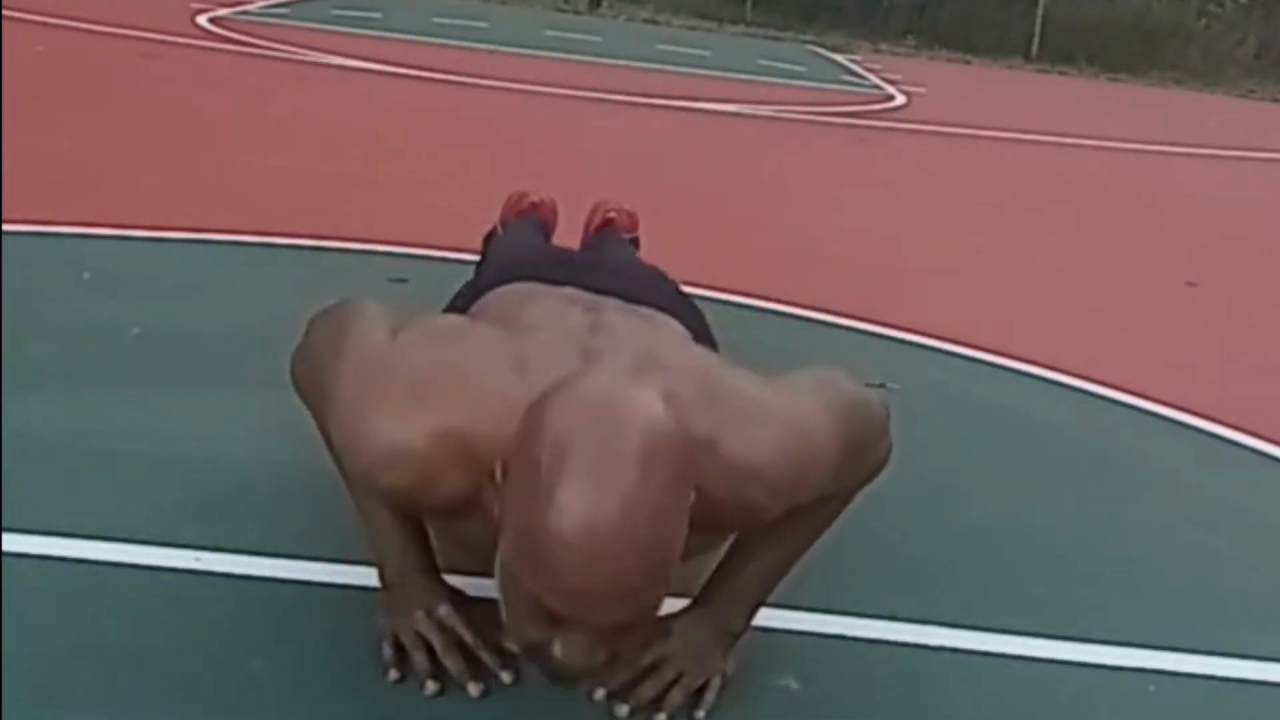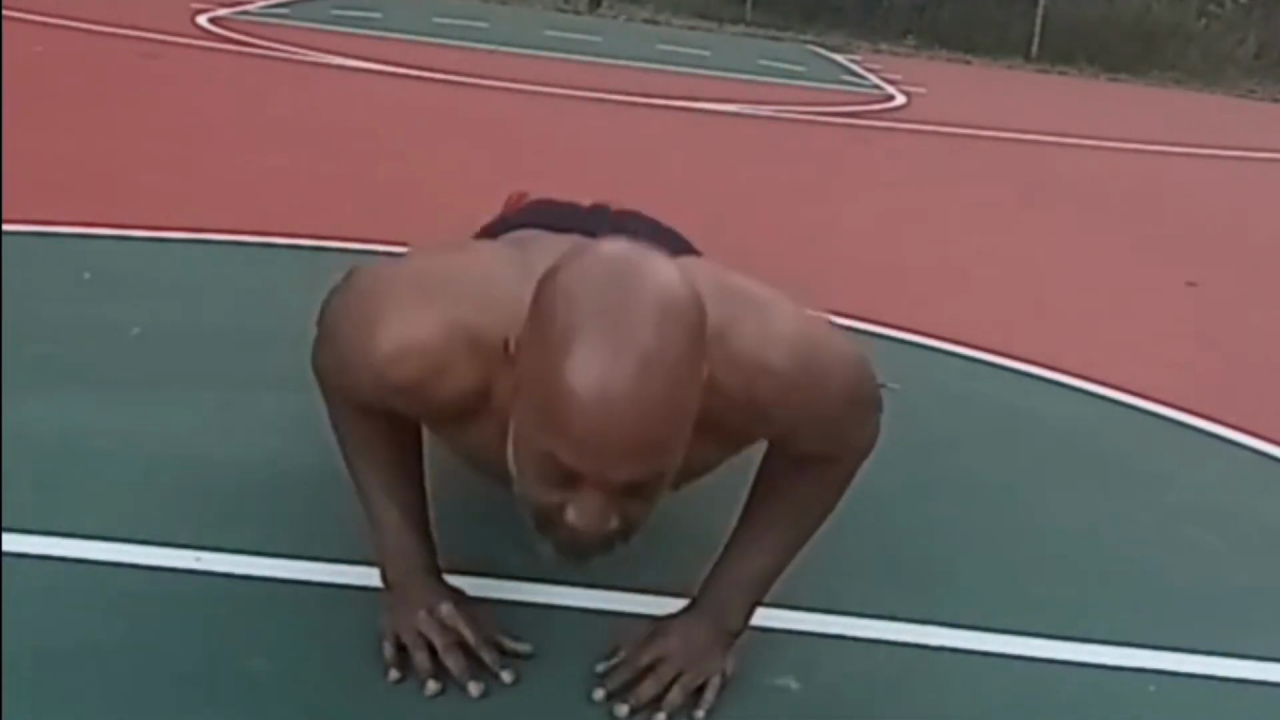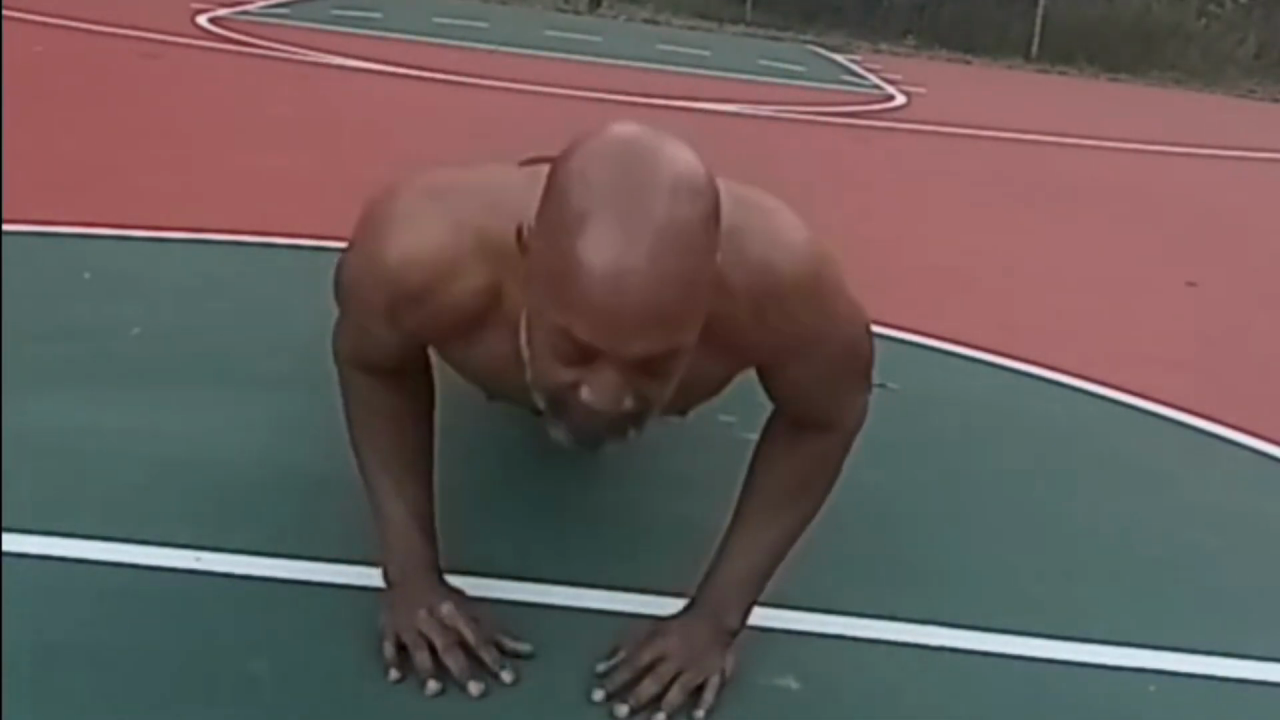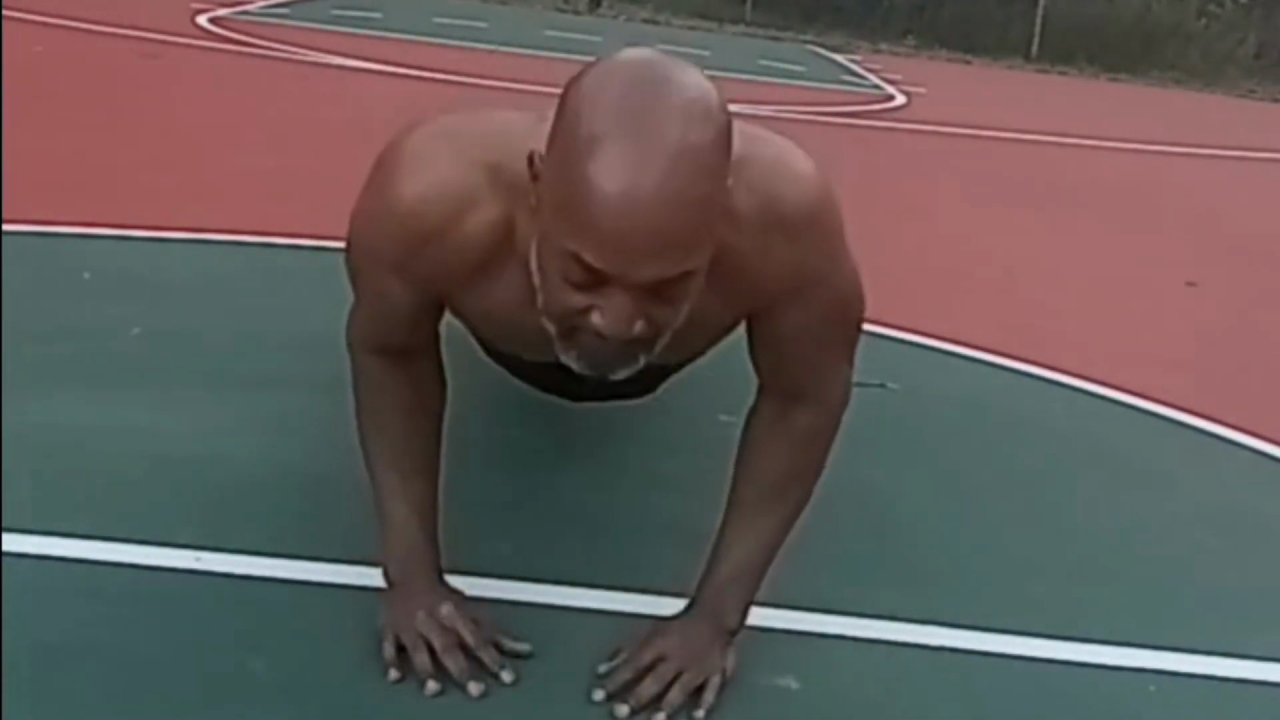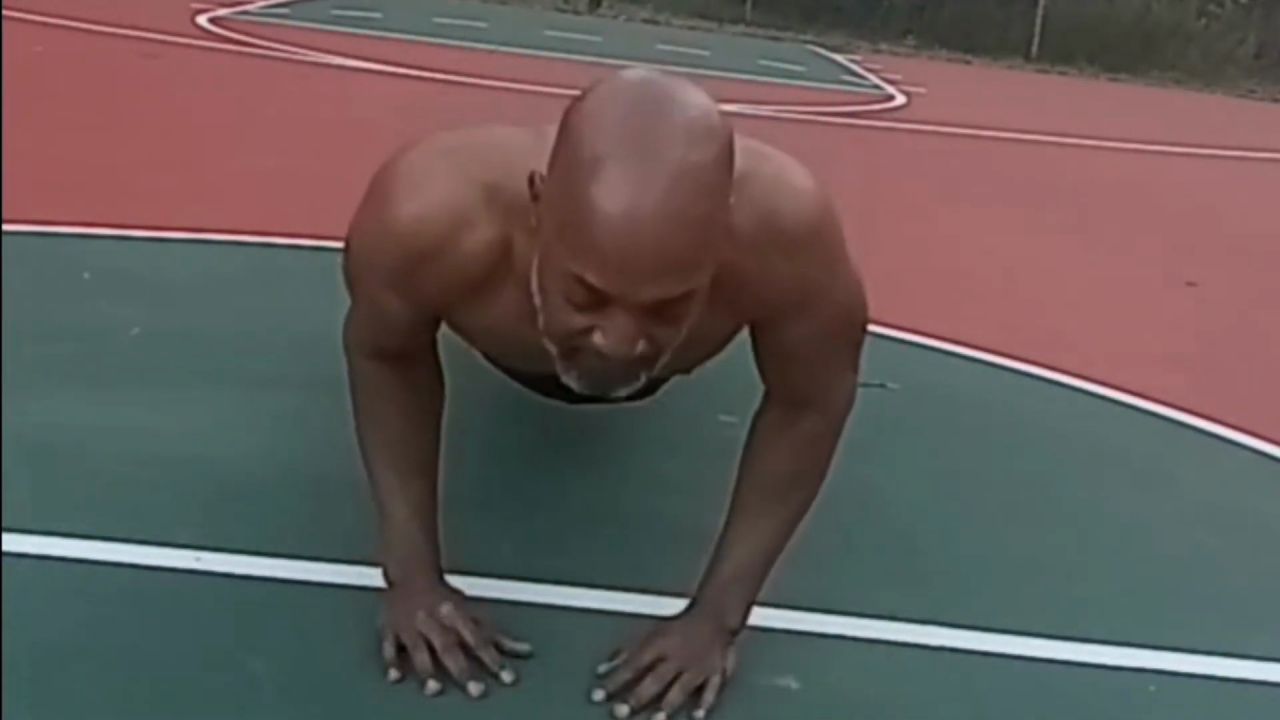
dt=0.1s
person 1, frame 1
left shoulder: (750, 463)
right shoulder: (412, 442)
left elbow: (868, 426)
right elbow: (332, 336)
left wrist: (720, 623)
right wrist: (405, 580)
left hip: (656, 326)
right hip: (501, 315)
right ankle: (523, 227)
person 1, frame 2
left shoulder: (766, 359)
right shoulder: (415, 342)
left elbow: (844, 437)
right elbow: (342, 378)
left wrist: (718, 619)
right wrist: (408, 579)
left ankle: (624, 235)
right ankle: (519, 233)
person 1, frame 3
left shoulder: (778, 274)
right shoulder: (420, 252)
left elbow: (824, 420)
right elbow: (369, 366)
left wrist: (718, 616)
right wrist: (408, 573)
person 1, frame 4
left shoulder: (785, 213)
right shoulder: (430, 196)
left elbow: (806, 396)
right elbow: (386, 350)
left wrist: (718, 612)
right wrist: (410, 575)
person 1, frame 5
left shoulder: (785, 228)
right shoulder: (428, 215)
left elbow: (810, 402)
right elbow: (383, 355)
left wrist: (720, 613)
right wrist: (410, 574)
